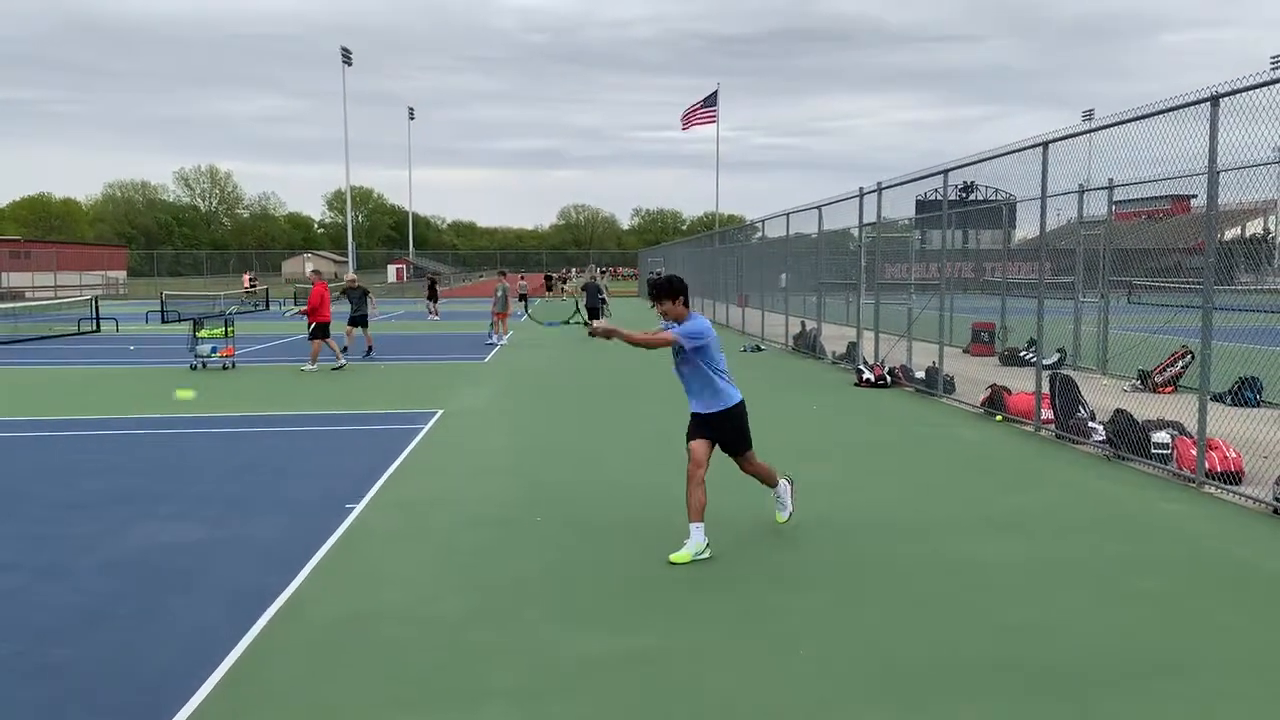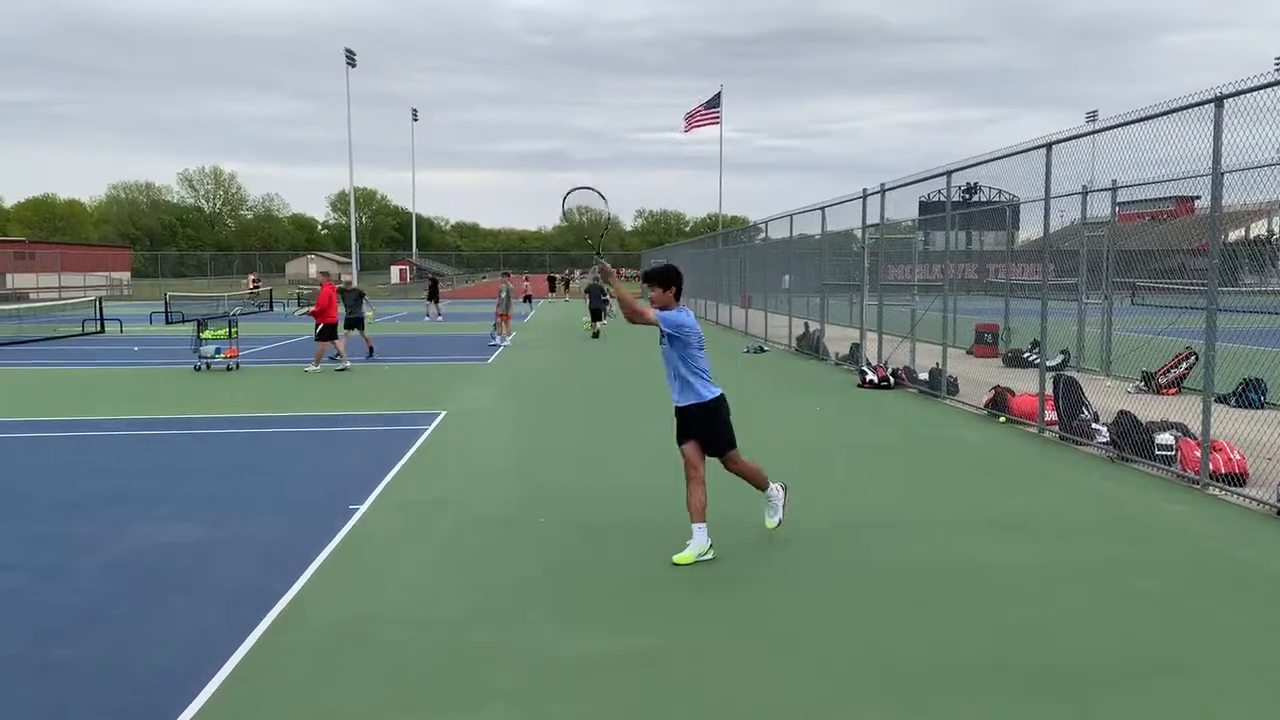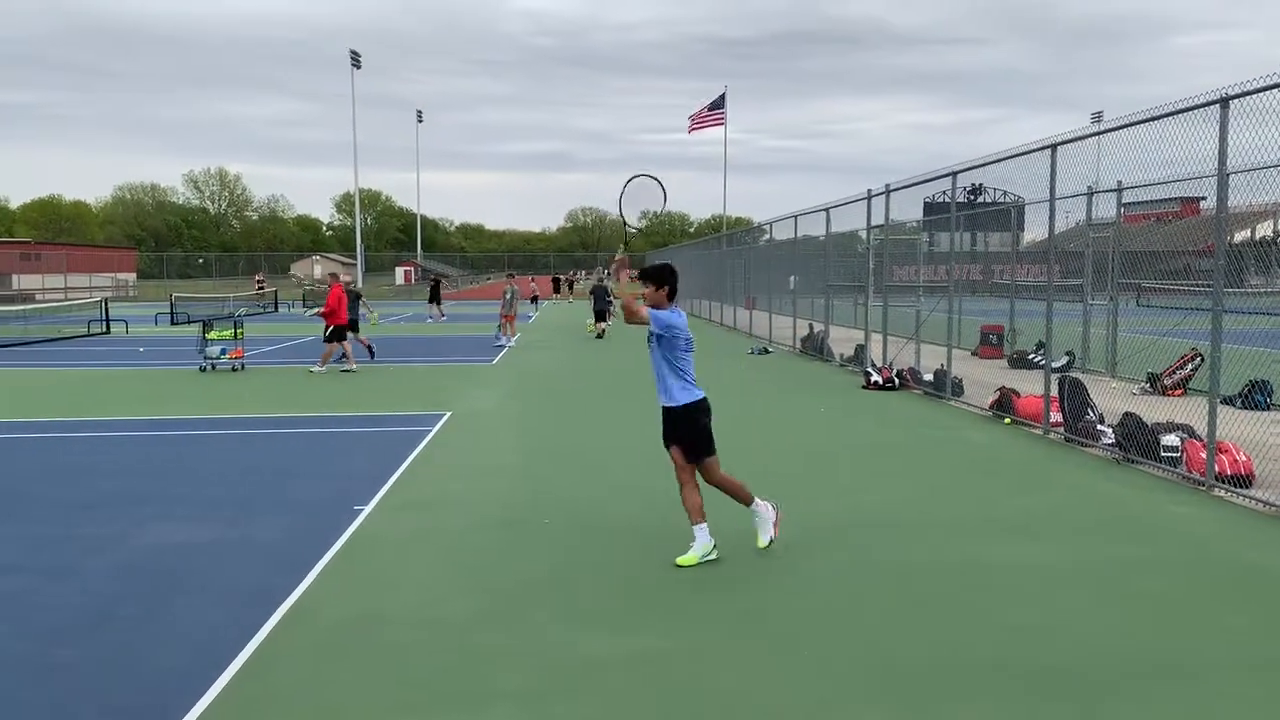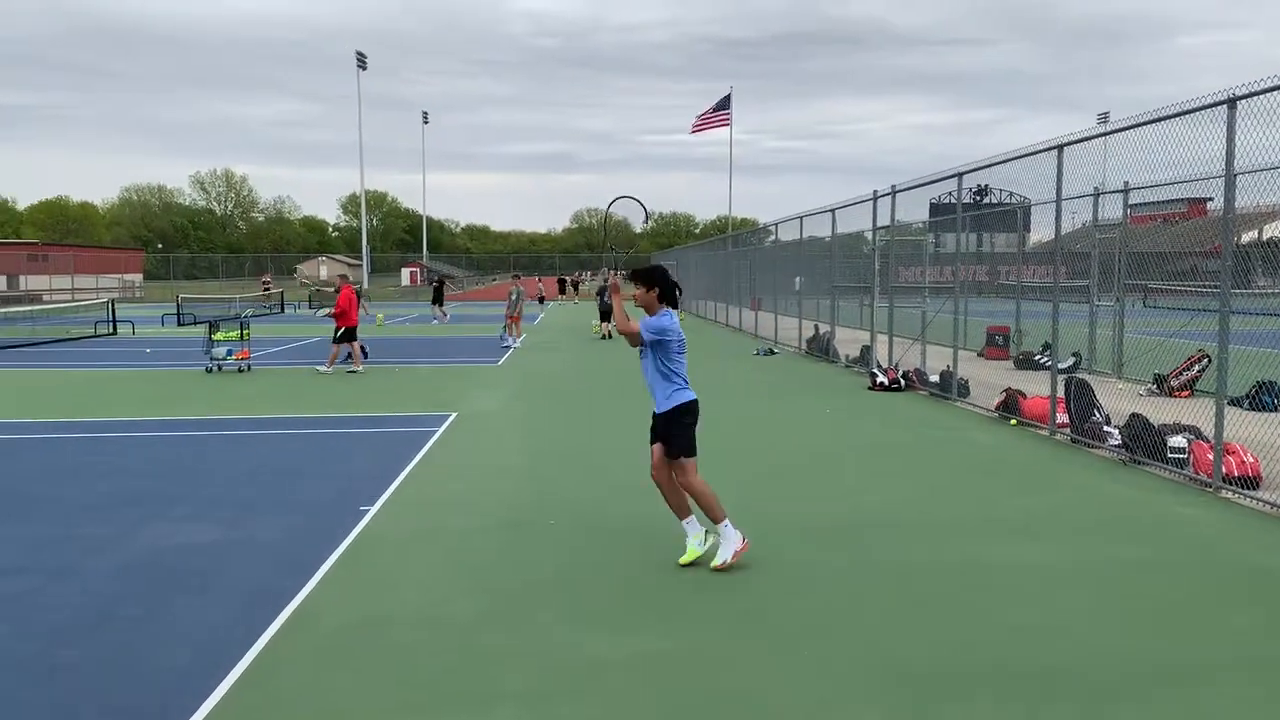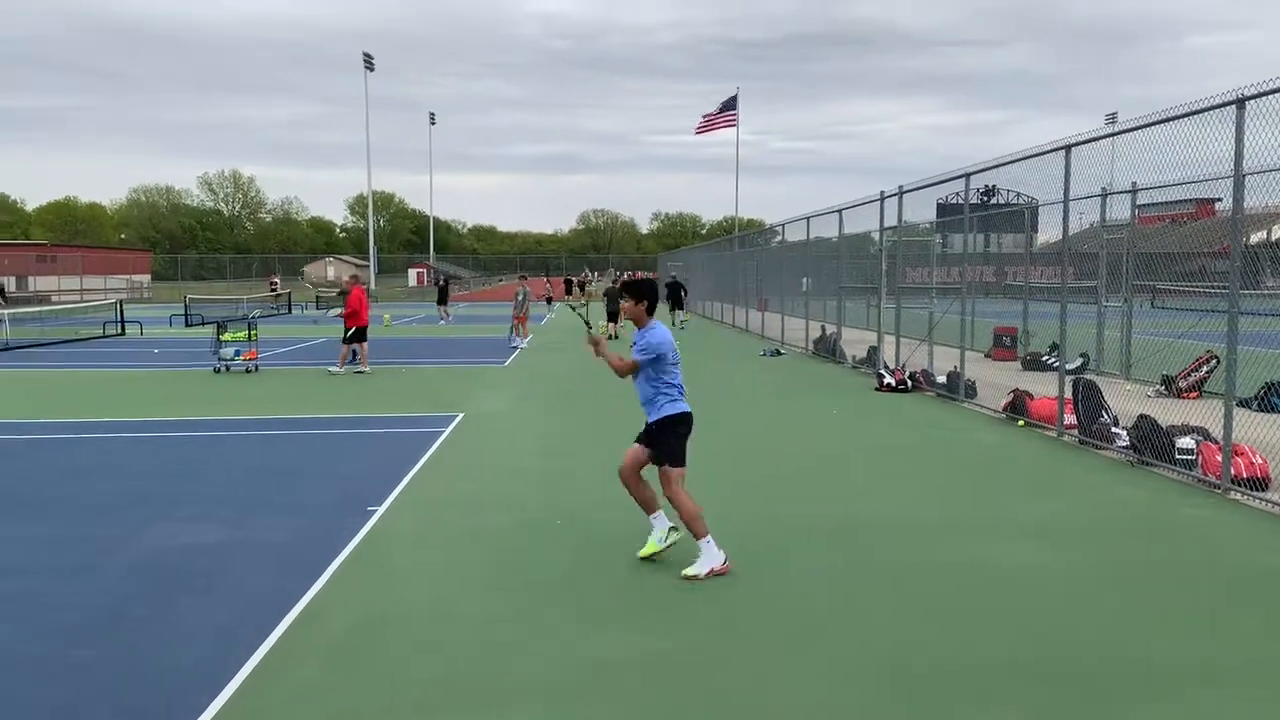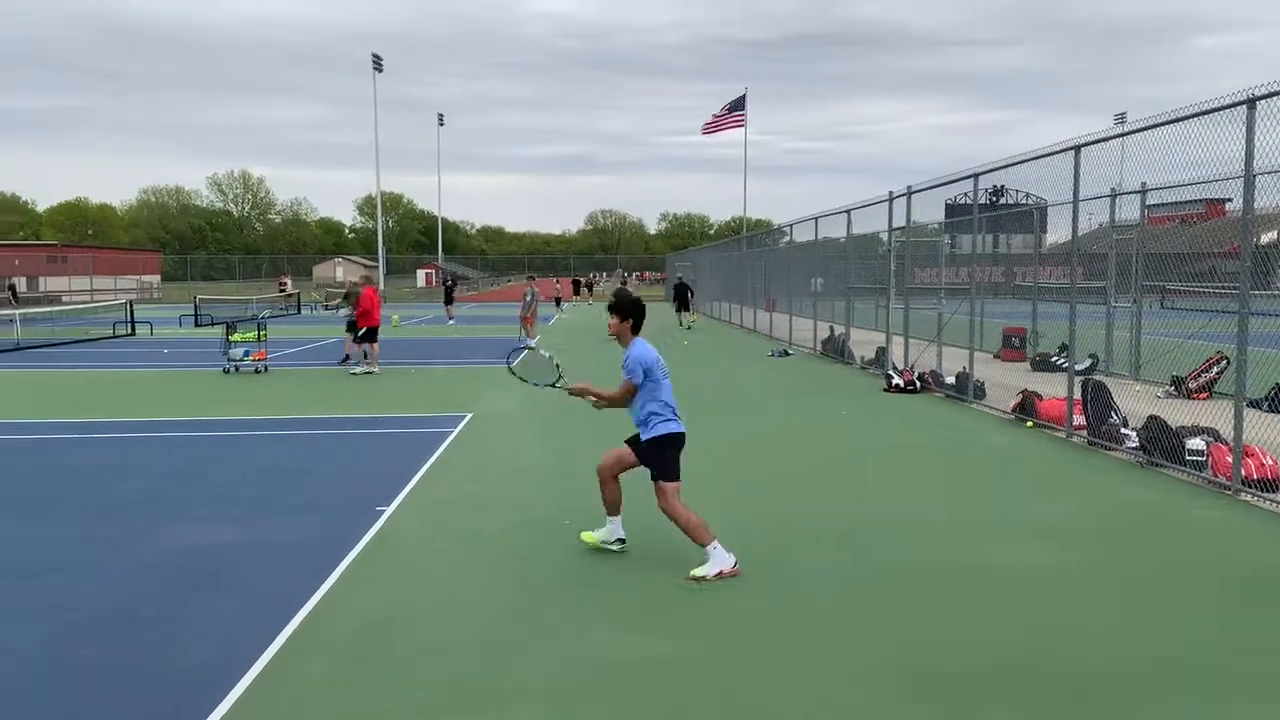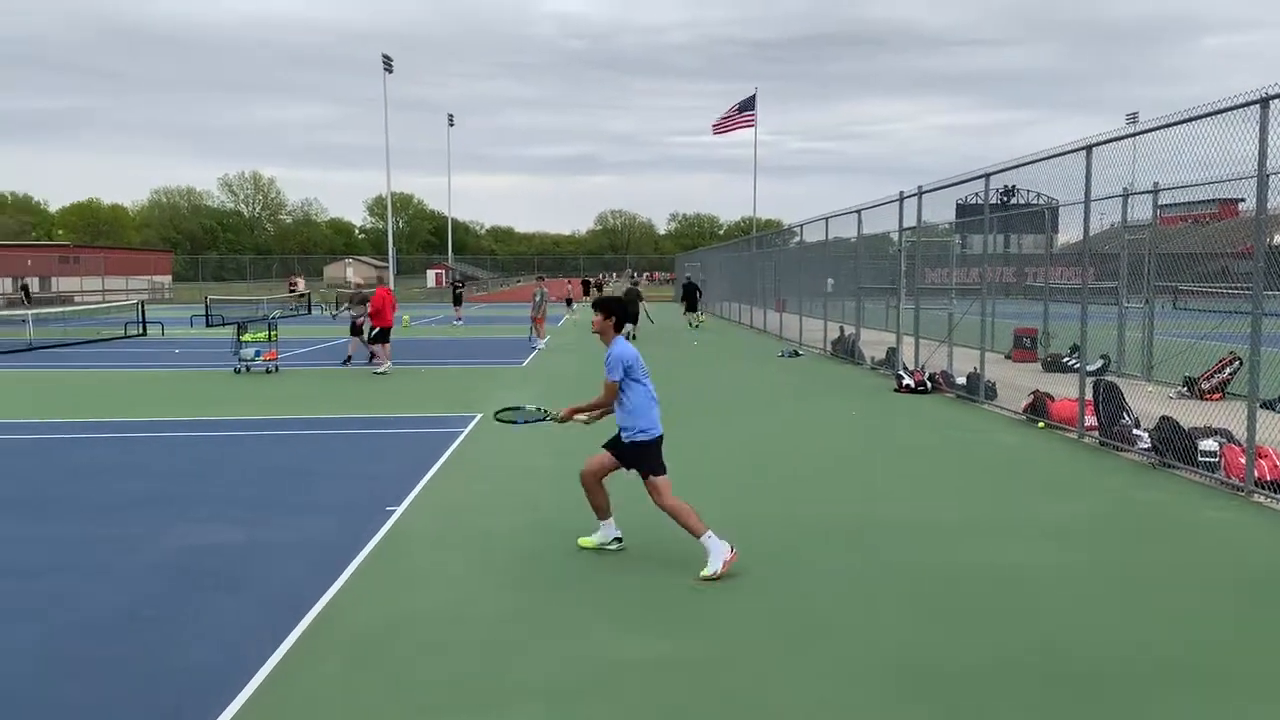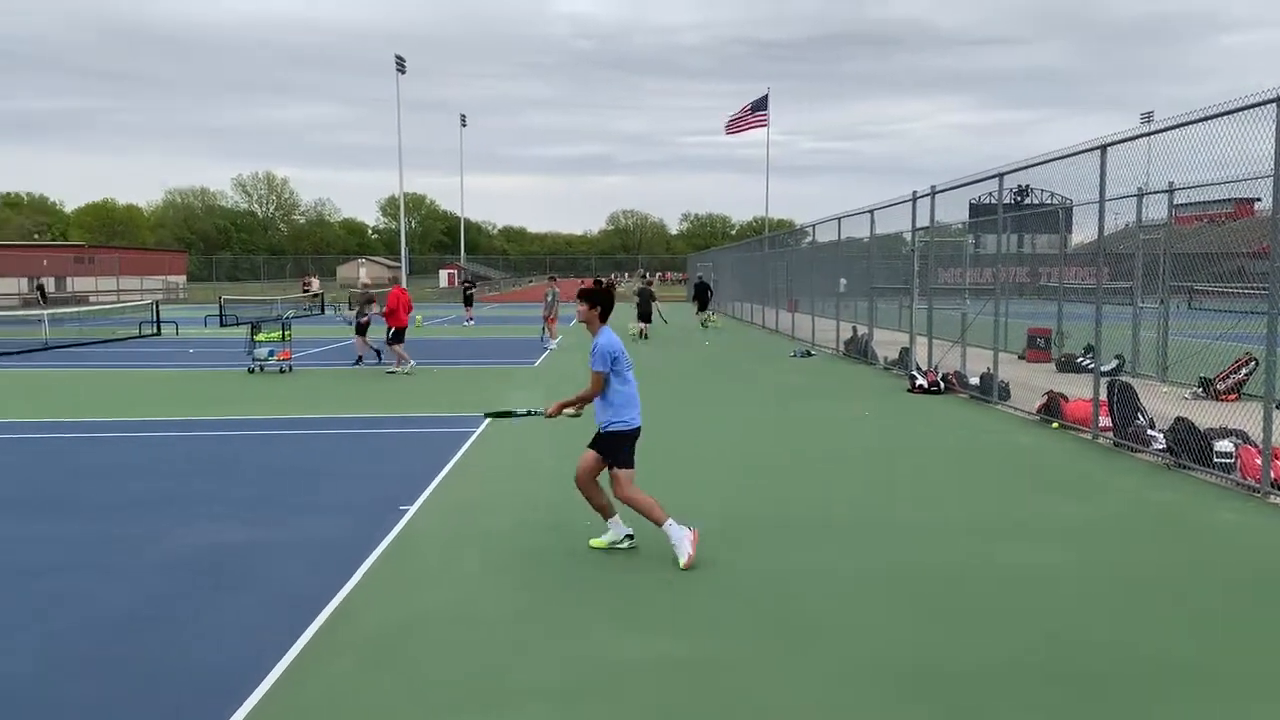
dt=0.1s
person 1, frame 1
left shoulder: (699, 328)
right shoulder: (675, 326)
left elbow: (652, 341)
right elbow: (641, 340)
left wrist: (613, 330)
right wrist: (613, 332)
left hip: (728, 408)
right hip: (701, 412)
left knee: (748, 464)
right knee: (695, 471)
left ankle: (780, 487)
right ankle: (698, 541)
person 1, frame 2
left shoulder: (679, 320)
right shoulder: (668, 316)
left elbow: (636, 311)
right elbow: (631, 315)
left wrist: (612, 281)
right wrist: (612, 280)
left hip: (708, 403)
right hip: (685, 406)
left knee: (733, 463)
right knee: (694, 471)
left ankle: (773, 492)
right ankle: (700, 541)
person 1, frame 3
left shoulder: (669, 319)
right shoulder: (663, 316)
left elbow: (631, 310)
right elbow: (630, 316)
left hip: (690, 406)
right hip: (672, 407)
left knee: (710, 473)
right knee: (684, 475)
left ankle: (762, 510)
right ankle: (704, 542)
person 1, frame 4
left shoulder: (662, 322)
right shoulder: (659, 319)
left elbow: (623, 329)
right elbow: (631, 334)
left wrist: (615, 295)
right wrist: (618, 294)
left hip: (679, 407)
right hip: (664, 409)
left knee: (687, 477)
right knee: (660, 472)
left ankle: (731, 537)
right ankle: (696, 536)
person 1, frame 5
left shoulder: (653, 337)
right shoulder: (647, 333)
left elbow: (623, 371)
right elbow: (633, 371)
left wrist: (602, 347)
right wrist: (603, 348)
left hip: (671, 417)
right hip: (658, 418)
left knee: (672, 488)
right knee: (627, 469)
left ankle: (713, 554)
right ankle: (663, 529)
person 1, frame 6
left shoulder: (637, 356)
right shoulder: (638, 351)
left elbow: (621, 398)
left wrist: (587, 391)
right wrist: (602, 398)
left hip: (663, 434)
right hip: (651, 433)
left knee: (670, 504)
right knee: (606, 467)
left ankle: (721, 558)
right ankle: (613, 531)
person 1, frame 7
left shoulder: (617, 353)
right shoulder: (620, 349)
left elbow: (607, 398)
left wrist: (574, 410)
right wrist: (599, 414)
left hip: (642, 435)
right hip: (629, 434)
left knee: (664, 498)
right knee: (588, 473)
left ankle: (718, 549)
right ankle: (609, 533)
person 1, frame 8
left shoulder: (604, 343)
right shoulder: (602, 339)
left elbow: (594, 391)
left wrist: (562, 405)
right wrist: (573, 405)
left hip: (621, 426)
right hip: (611, 424)
left knee: (625, 490)
right knee: (582, 475)
left ankle: (680, 533)
right ankle: (618, 531)
